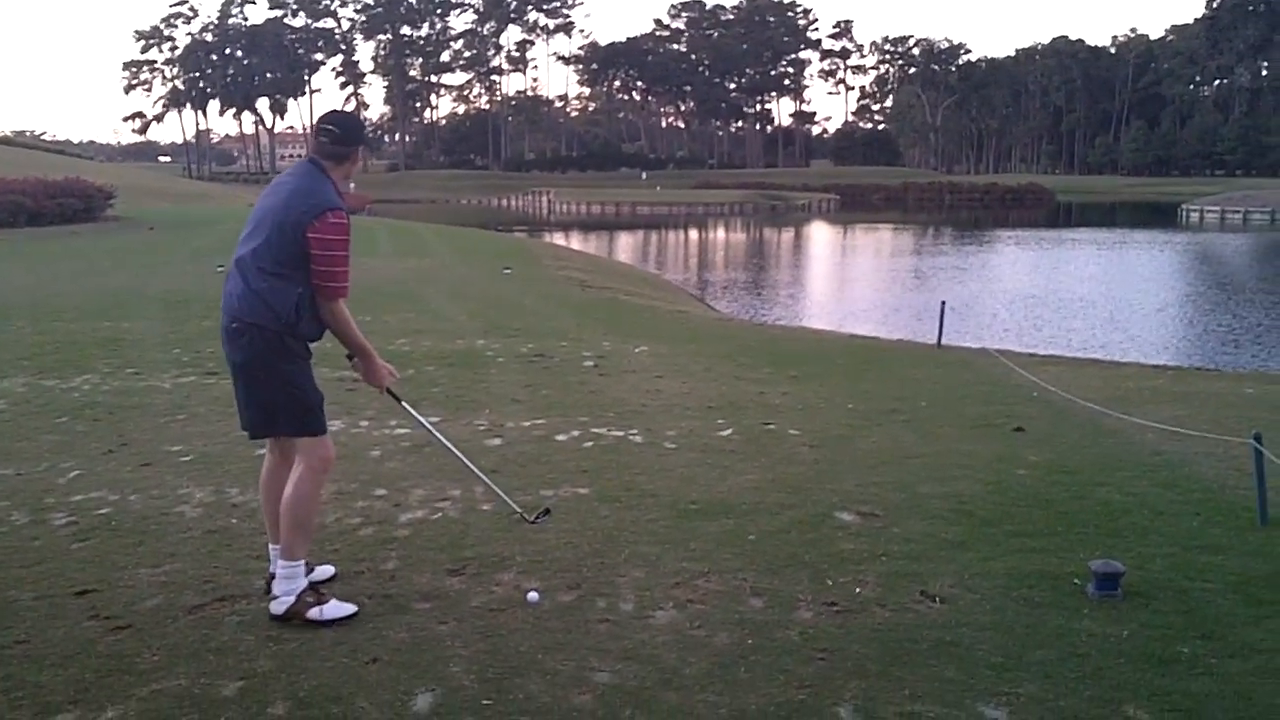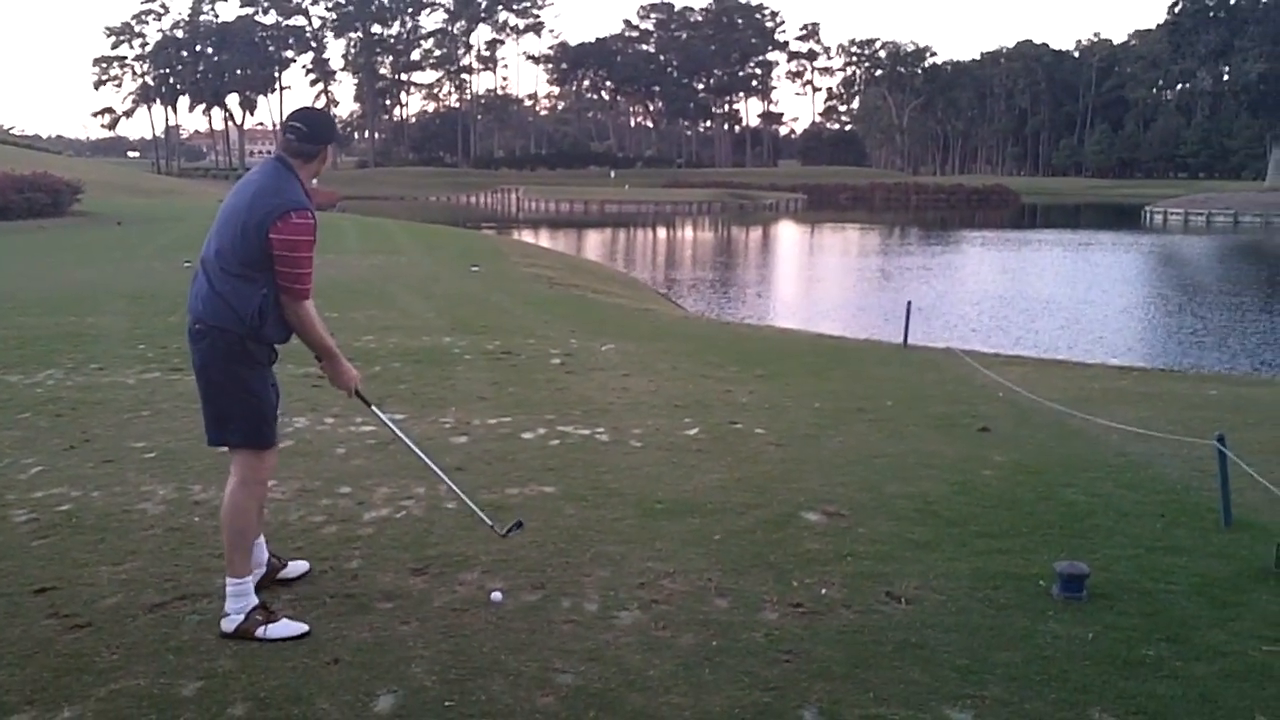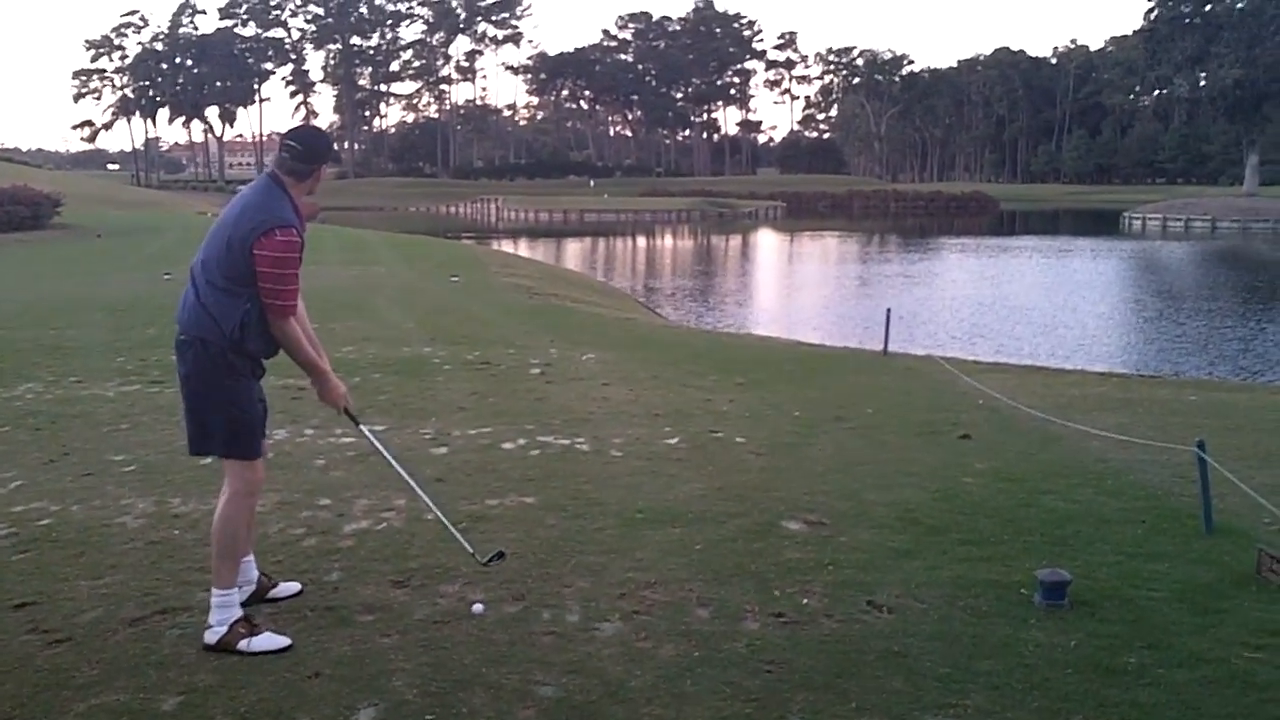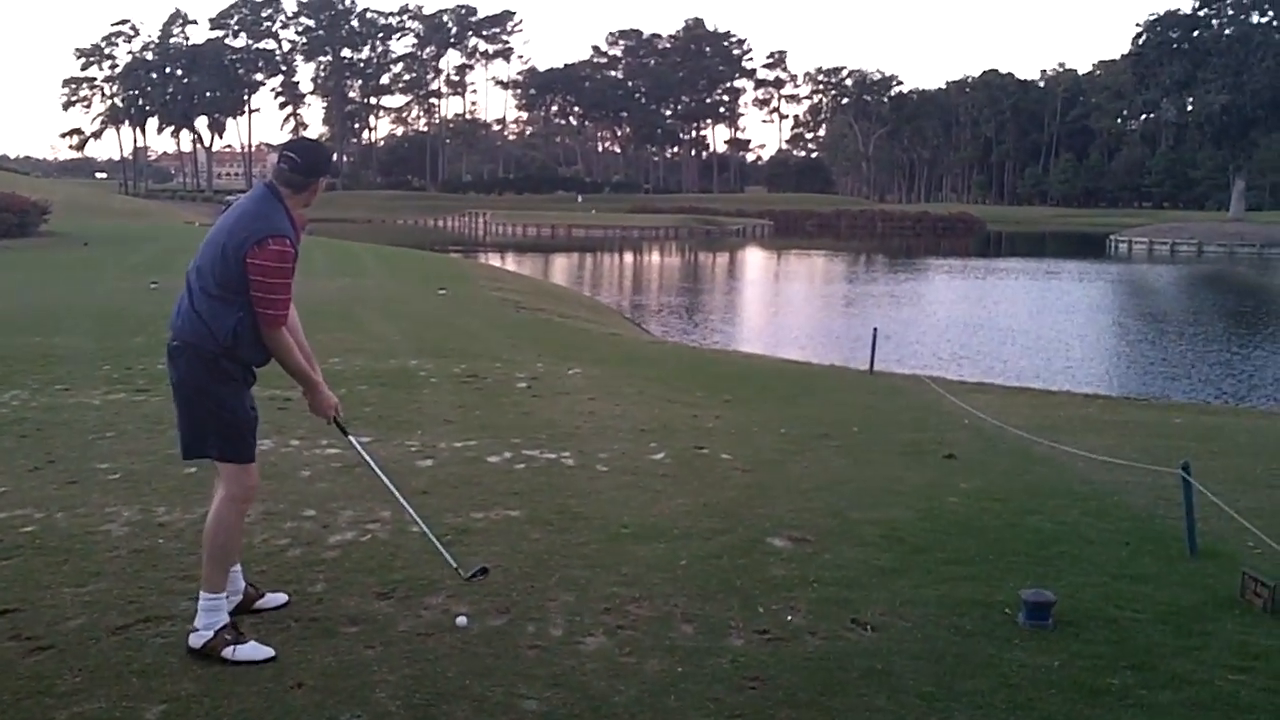
dt=0.5s
person 1, frame 1
left shoulder: (289, 183)
right shoulder: (327, 209)
right elbow: (329, 303)
left wrist: (357, 350)
right wrist: (368, 359)
left hip: (247, 326)
right hip: (270, 337)
left knee: (283, 447)
right knee: (315, 454)
left ankle: (282, 563)
right ankle: (291, 590)
person 1, frame 2
left shoulder: (261, 180)
right shoulder: (292, 209)
right elbow: (294, 304)
left wrist: (328, 344)
right wrist: (334, 361)
left hip: (225, 331)
right hip: (233, 341)
left knee: (259, 447)
right knee: (252, 464)
left ankle: (256, 560)
right ankle: (239, 608)
person 1, frame 3
left shoulder: (262, 196)
right shoulder: (279, 225)
left elbow: (288, 299)
right elbow: (280, 320)
left wrist: (322, 359)
right wrist: (321, 378)
left hip: (219, 345)
right hip: (217, 353)
left knee: (248, 461)
right knee: (245, 476)
left ankle: (244, 577)
right ankle: (224, 618)
person 1, frame 4
left shoulder: (259, 207)
right shoulder: (273, 237)
left elbow: (282, 307)
right elbow: (273, 329)
left wrist: (315, 370)
right wrist: (313, 388)
left hip: (214, 355)
right hip: (209, 361)
left knee: (237, 474)
right knee: (239, 482)
left ankle: (231, 588)
right ankle: (209, 624)
